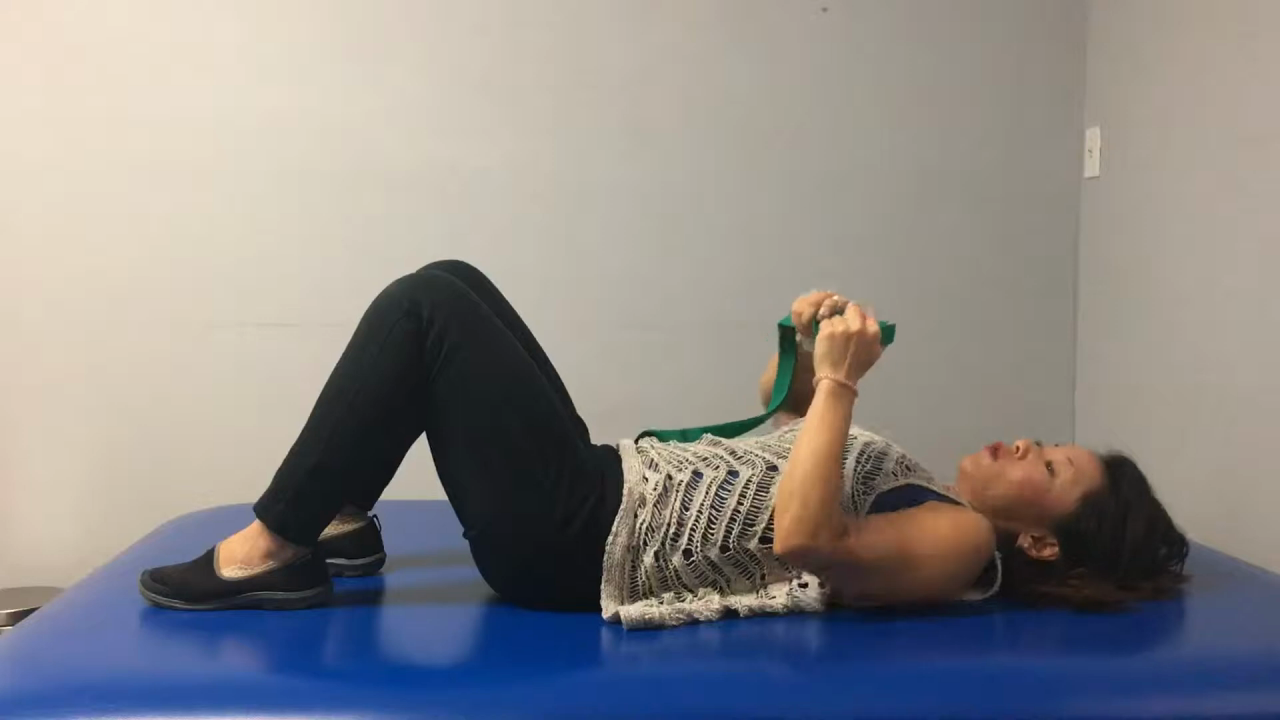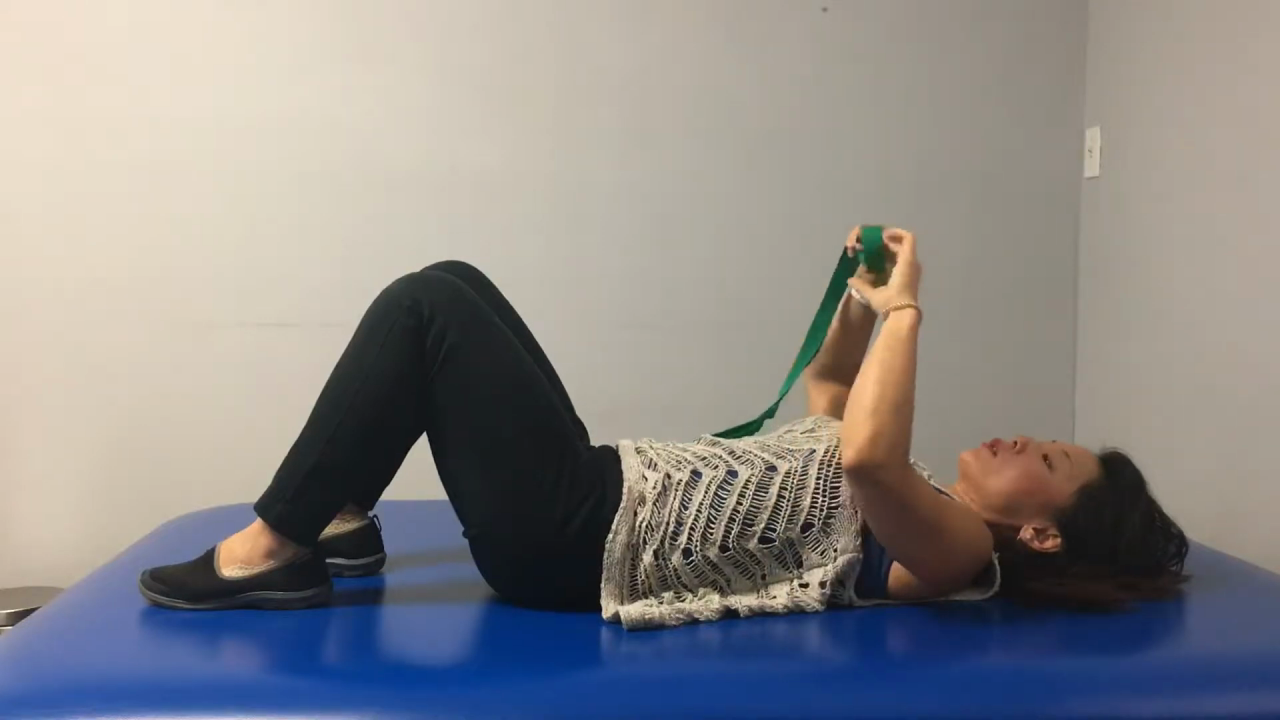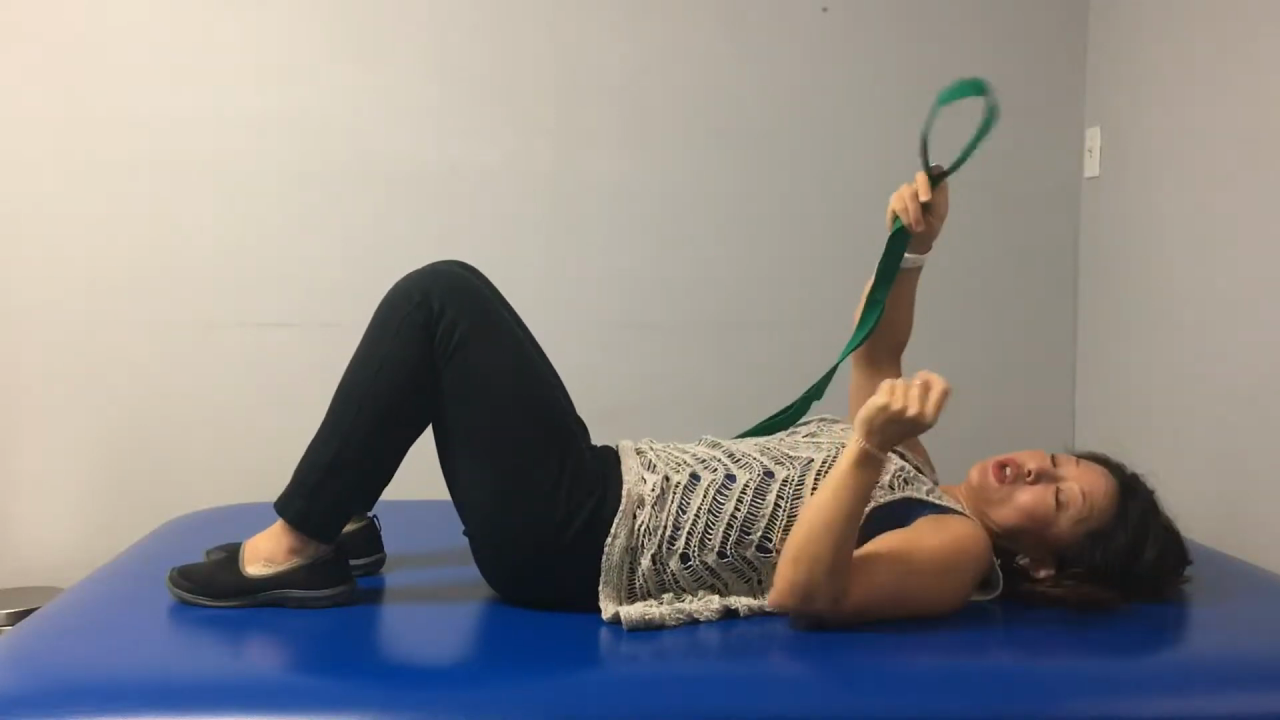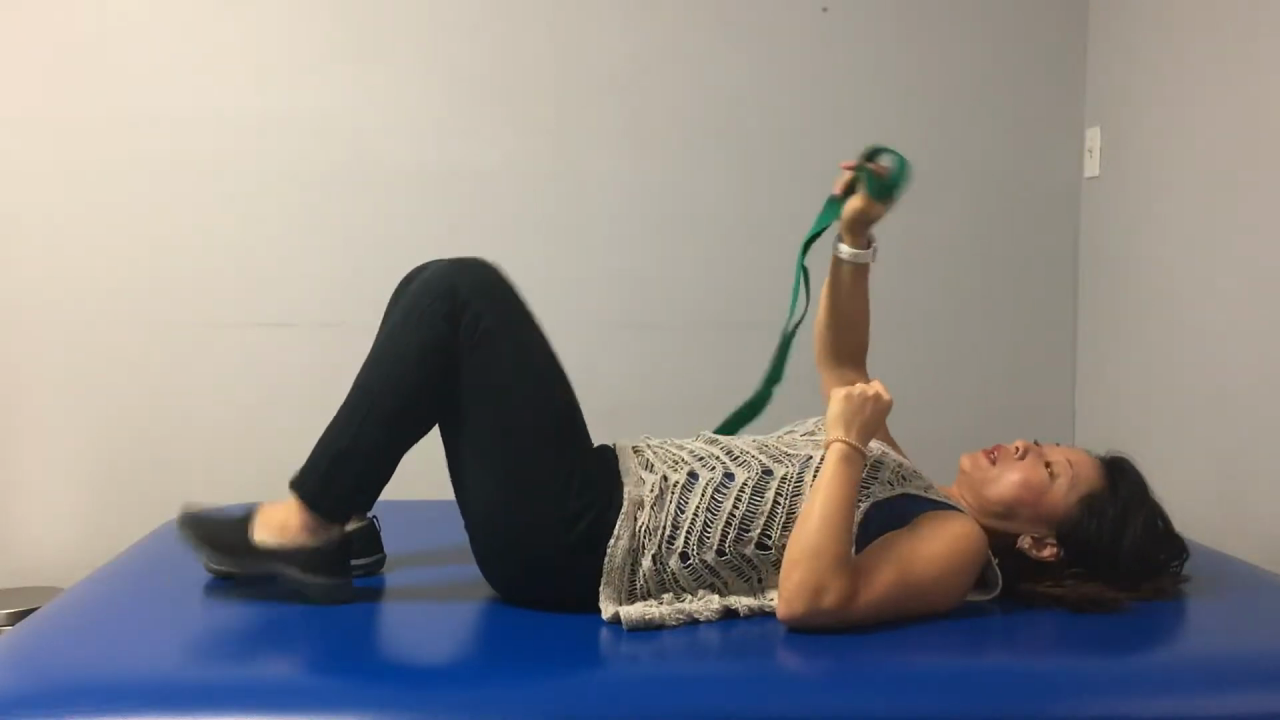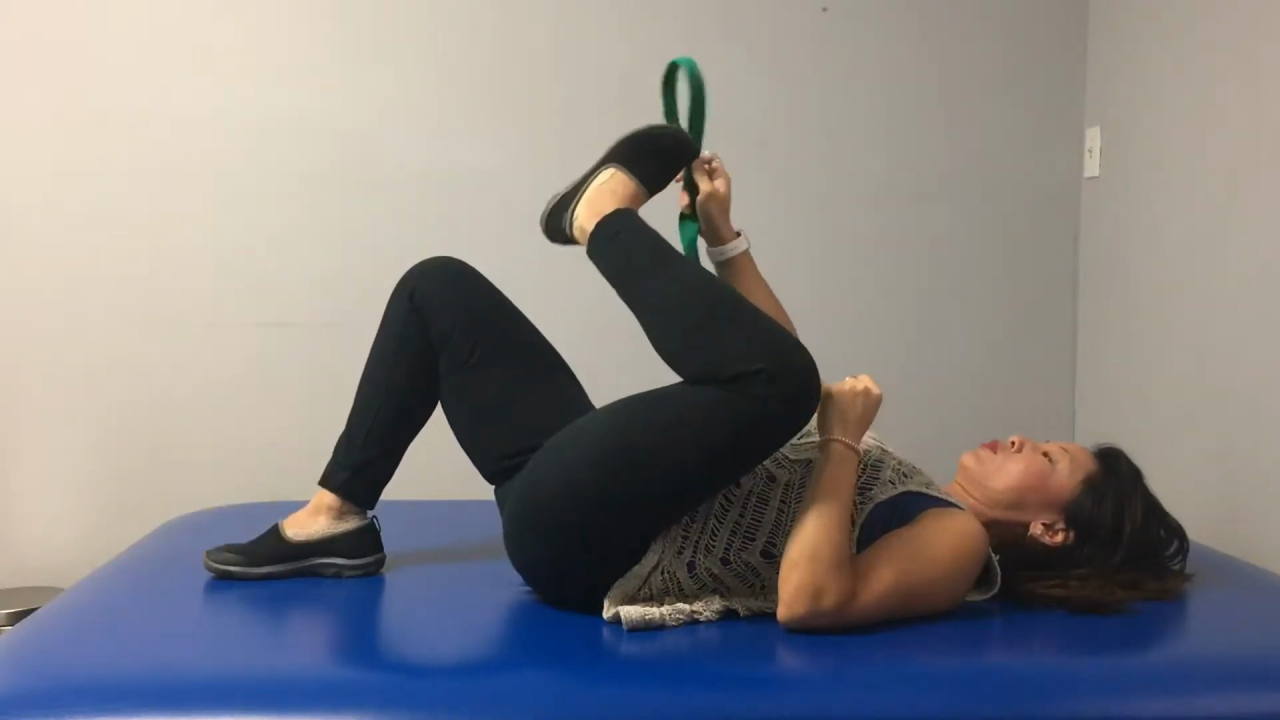
dt=1s
person 1, frame 1
left shoulder: (958, 545)
right shoulder: (923, 497)
left elbow: (800, 539)
right elbow: (781, 405)
left wrist: (835, 375)
right wrist: (807, 337)
left hip: (576, 545)
right hip: (602, 491)
left knee: (424, 309)
right knee: (450, 286)
left ankle: (273, 549)
right ankle: (338, 521)
person 1, frame 2
left shoulder: (955, 549)
right shoulder: (928, 501)
left elbow: (866, 455)
right elbow: (830, 383)
left wrist: (907, 311)
right wrist: (866, 292)
left hip: (577, 543)
right hip: (601, 493)
left knee: (425, 308)
right knee: (452, 286)
left ankle: (274, 548)
right ankle: (339, 522)
person 1, frame 3
left shoulder: (958, 552)
right shoulder: (918, 485)
left elbow: (800, 591)
right elbow: (871, 358)
left wrist: (868, 443)
right wrist: (912, 247)
left hip: (573, 545)
right hip: (604, 492)
left knee: (442, 295)
right knee: (447, 294)
left ankle: (301, 544)
right ankle: (333, 528)
person 1, frame 4
left shoulder: (955, 549)
right shoulder: (906, 486)
left elbow: (808, 599)
right elbow: (842, 363)
left wrist: (846, 445)
right wrist: (855, 238)
left hip: (570, 546)
right hip: (595, 499)
left knee: (465, 291)
right knee: (439, 286)
left ankle: (305, 521)
right ankle: (334, 522)
person 1, frame 5
left shoulder: (959, 545)
right shoulder: (915, 493)
left elbow: (808, 602)
right elbow: (793, 383)
left wrist: (839, 441)
right wrist: (723, 237)
left hip: (578, 542)
right hip: (570, 496)
left knee: (777, 379)
right knee: (439, 288)
left ankle: (602, 221)
right ankle: (338, 518)
